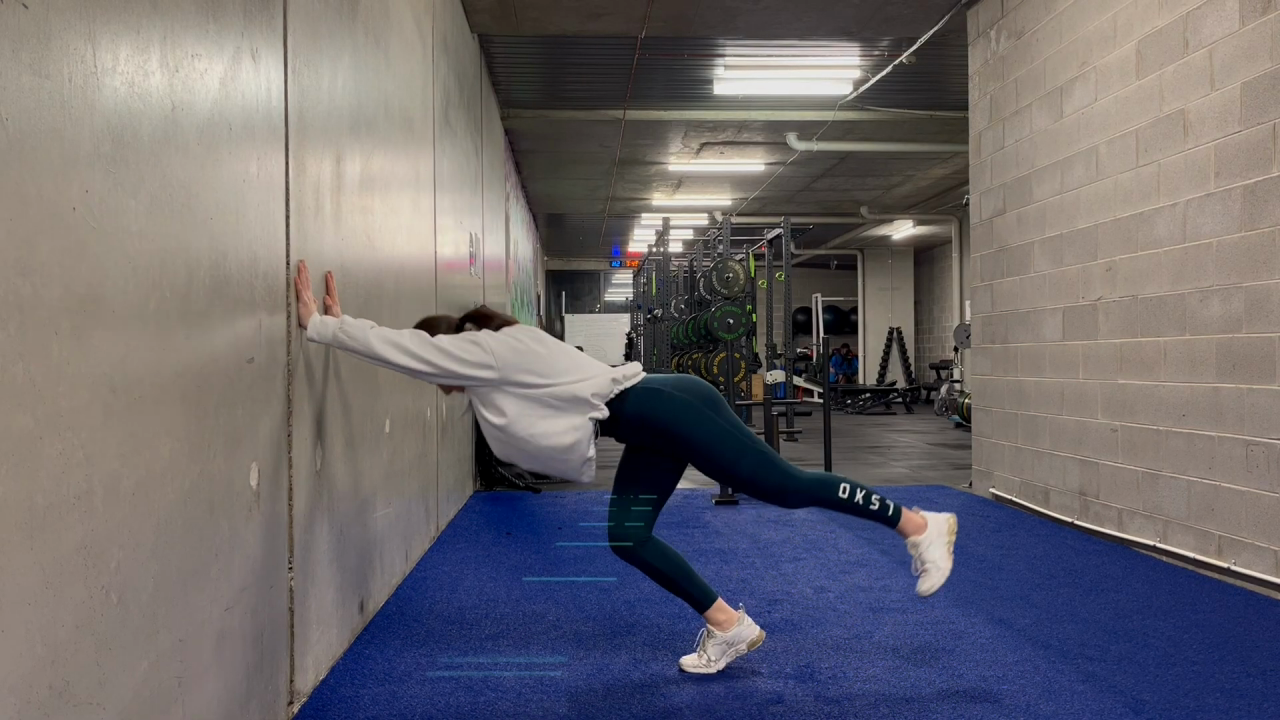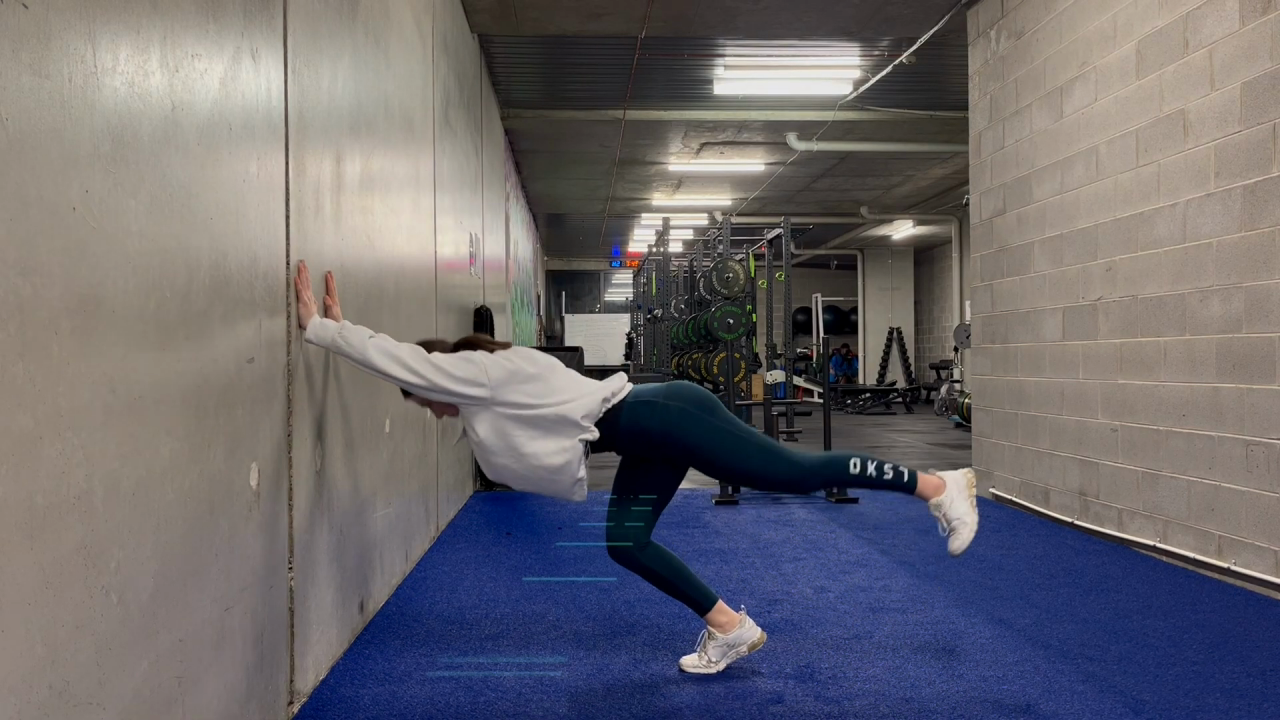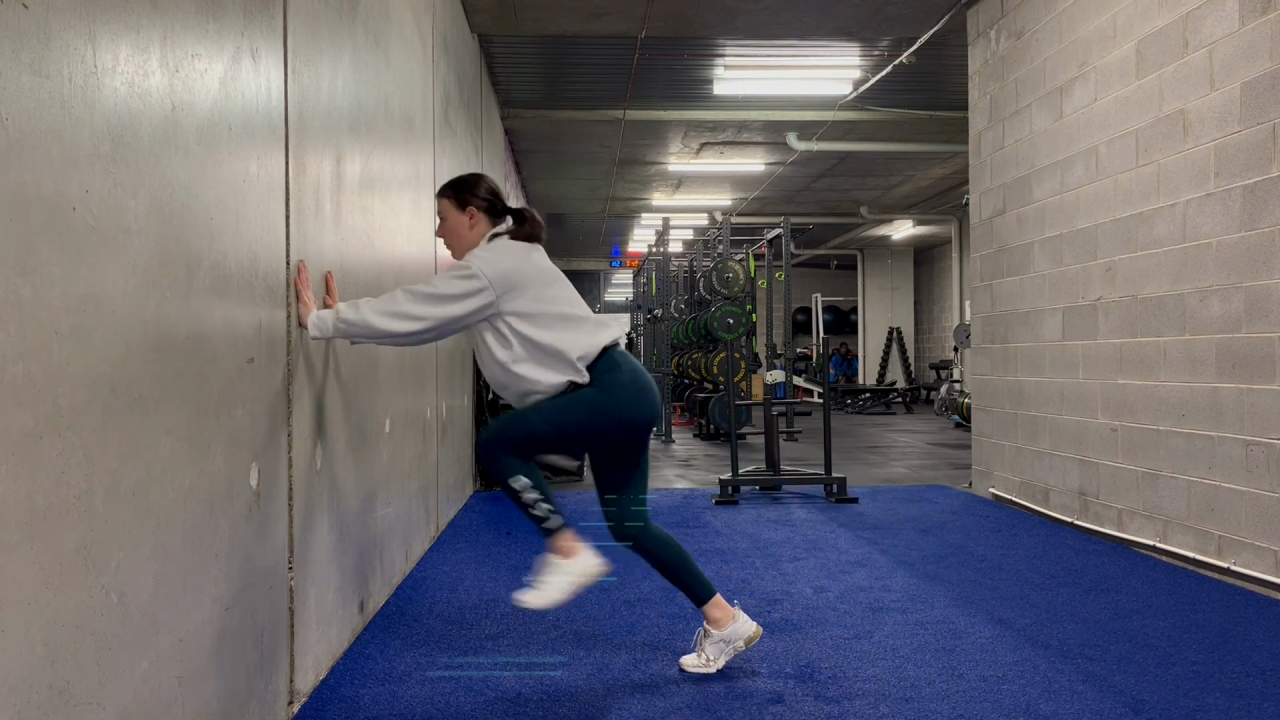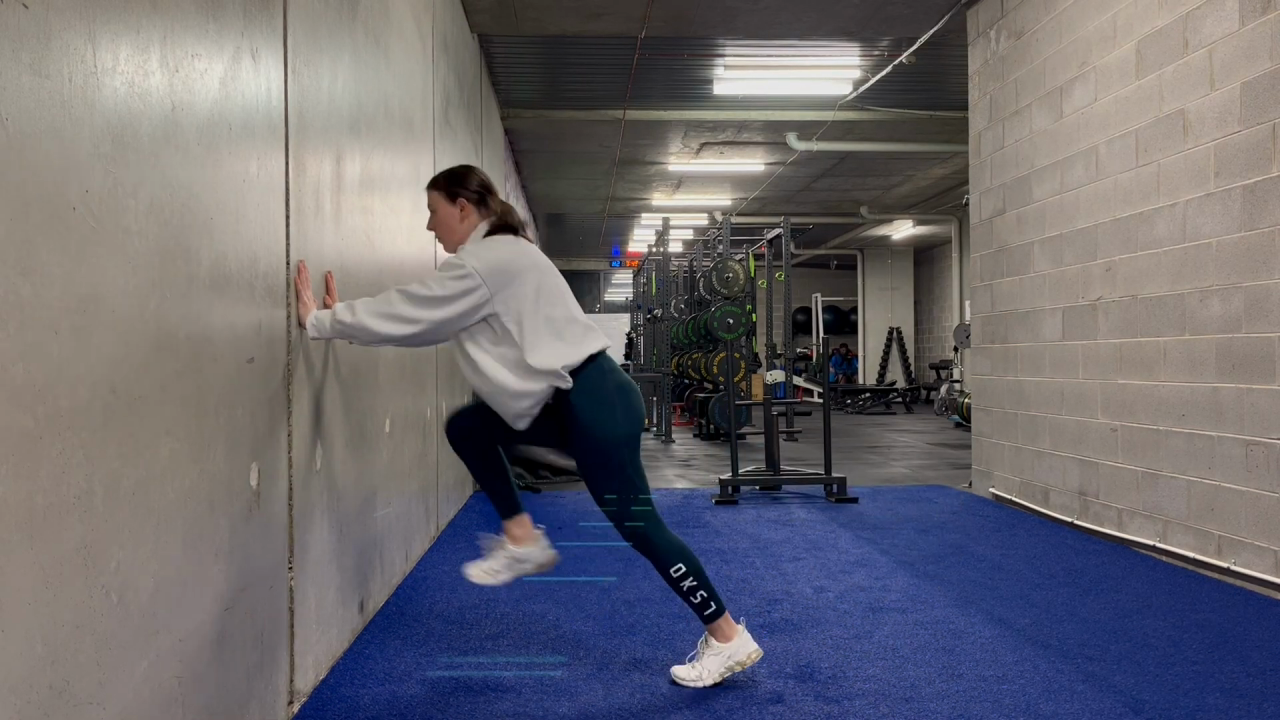
dt=0.5s
person 1, frame 1
left shoulder: (488, 350)
right shoulder: (493, 356)
left elbow: (408, 350)
right elbow: (411, 350)
left wrist: (319, 325)
right wrist: (337, 323)
left hip: (667, 410)
right hip: (653, 426)
left knee: (784, 486)
right knee: (627, 536)
left ankle: (920, 527)
right ankle: (727, 624)
person 1, frame 2
left shoulder: (482, 373)
right shoulder: (488, 375)
left elbow: (408, 360)
right elbow: (414, 363)
left wrist: (320, 327)
right wrist: (340, 327)
left hip: (667, 422)
right hip: (652, 436)
left knee: (797, 473)
right knee: (626, 542)
left ankle: (938, 488)
right ankle: (729, 627)
person 1, frame 3
left shoulder: (492, 266)
right shoulder: (504, 261)
left elbow: (413, 313)
right elbow: (421, 316)
left wrist: (321, 321)
right wrist: (344, 317)
left hip: (617, 391)
right hip: (619, 393)
left knee: (496, 445)
right knee: (626, 525)
left ankle: (570, 553)
right ankle: (725, 621)
person 1, frame 4
left shoulder: (485, 262)
right shoulder: (498, 255)
left elbow: (410, 314)
right elbow: (420, 314)
left wrist: (321, 321)
right wrist: (346, 316)
left hip: (595, 401)
right hip: (570, 399)
left knee: (638, 525)
right knee: (467, 428)
left ankle: (729, 638)
right ankle: (521, 538)
